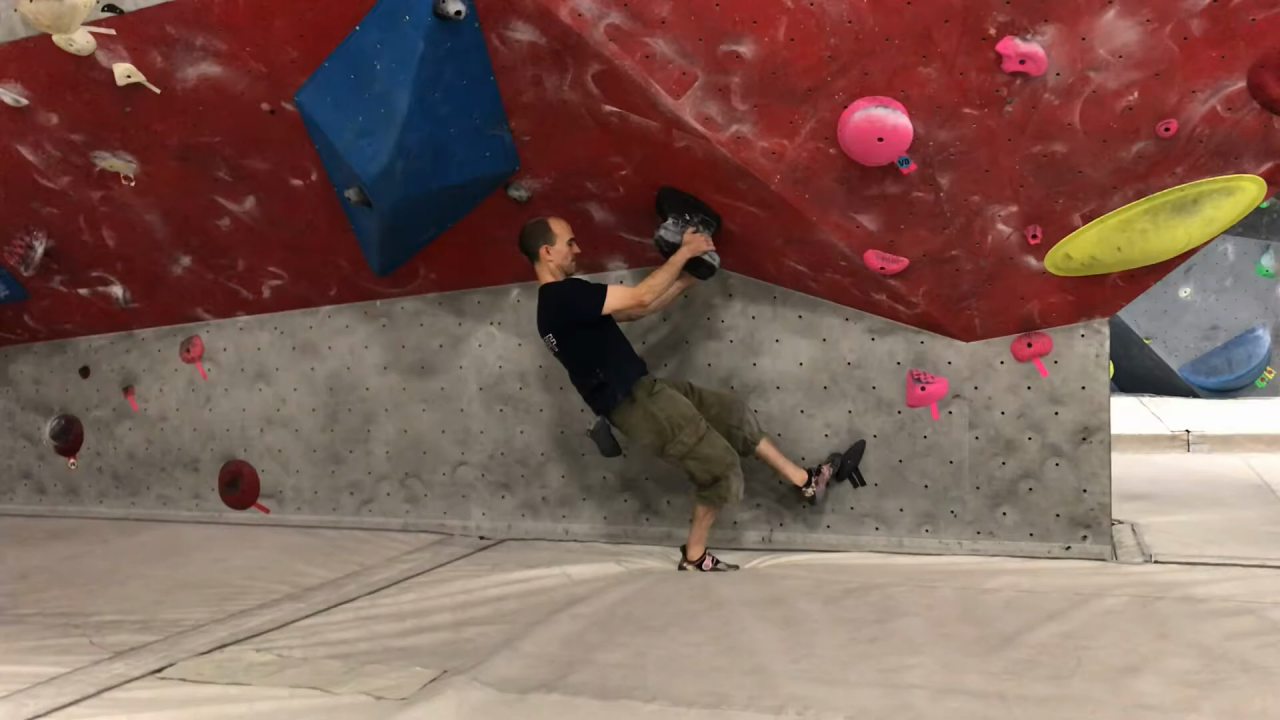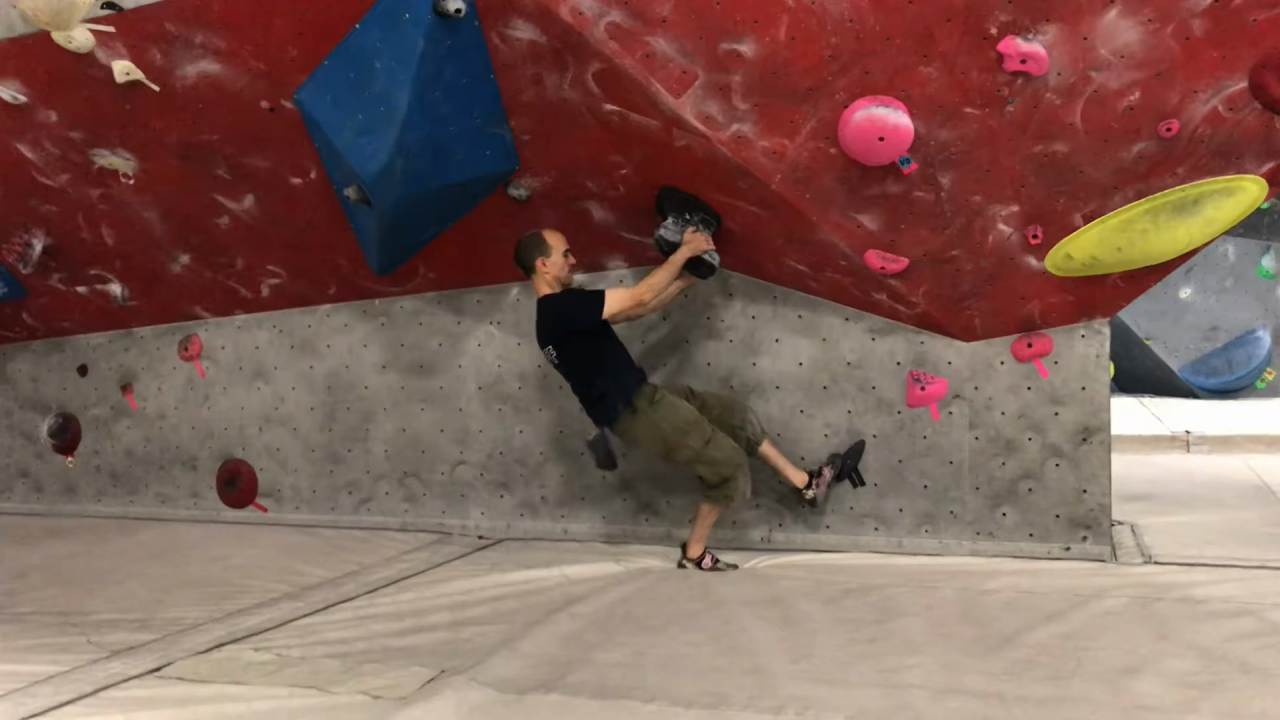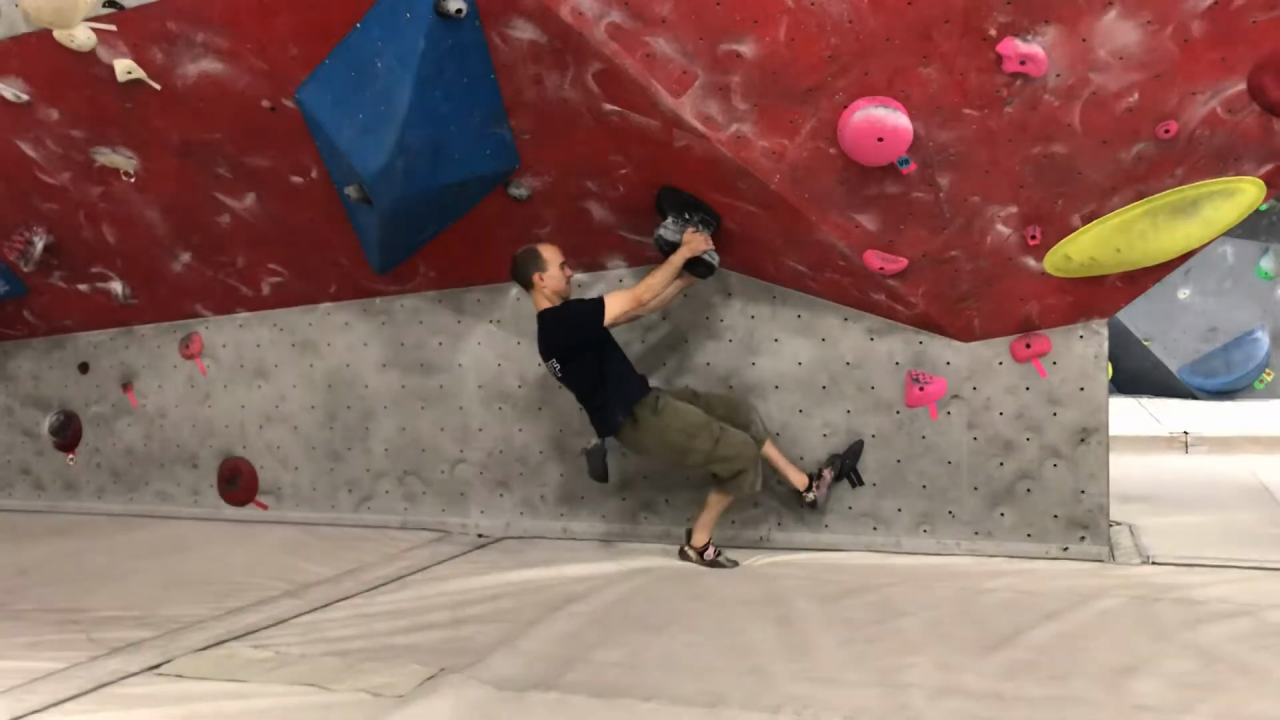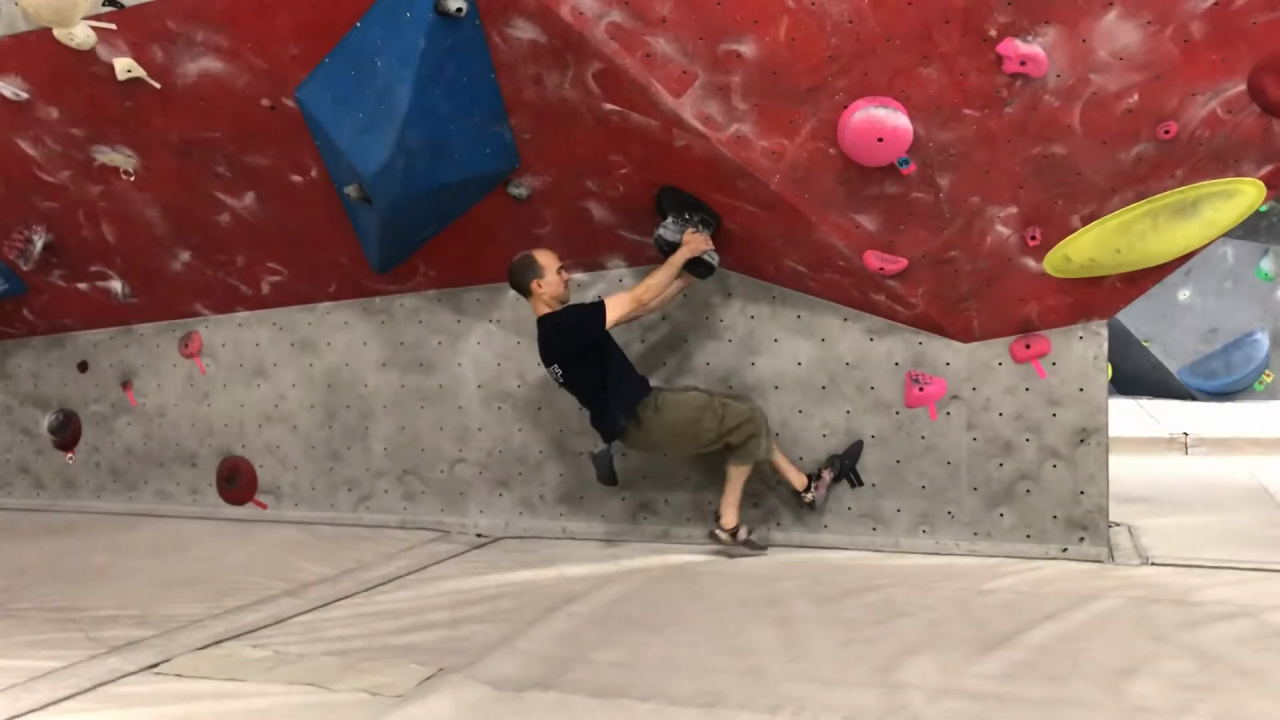
dt=0.2s
person 1, frame 1
left shoulder: (561, 302)
right shoulder: (564, 295)
left elbow: (634, 310)
right elbow: (641, 298)
left wrist: (688, 278)
right wrist: (685, 252)
left hip: (641, 389)
right hip: (634, 401)
left knee: (735, 415)
right knee: (721, 466)
left ankle: (806, 481)
right ankle: (694, 555)
person 1, frame 2
left shoulder: (558, 313)
right shoulder: (561, 307)
left elbow: (635, 310)
right elbow: (638, 299)
left wrist: (688, 277)
right wrist: (685, 251)
left hip: (641, 398)
right hip: (635, 411)
left knee: (737, 416)
right knee: (729, 463)
left ankle: (806, 483)
right ankle: (694, 552)
person 1, frame 3
left shoulder: (559, 325)
right shoulder: (561, 321)
left elbow: (636, 310)
right elbow: (637, 299)
left wrist: (688, 276)
right wrist: (684, 251)
left hip: (642, 405)
right hip: (637, 420)
left knee: (740, 414)
right knee: (740, 455)
left ankle: (806, 485)
right ankle: (698, 540)
person 1, frame 4
left shoulder: (558, 329)
right shoulder: (563, 327)
left elbow: (632, 308)
right elbow: (636, 300)
left wrist: (687, 277)
right wrist: (684, 251)
left hip: (641, 411)
right hip: (639, 420)
left knee: (742, 414)
right knee: (749, 421)
left ankle: (803, 485)
right ankle: (728, 521)
